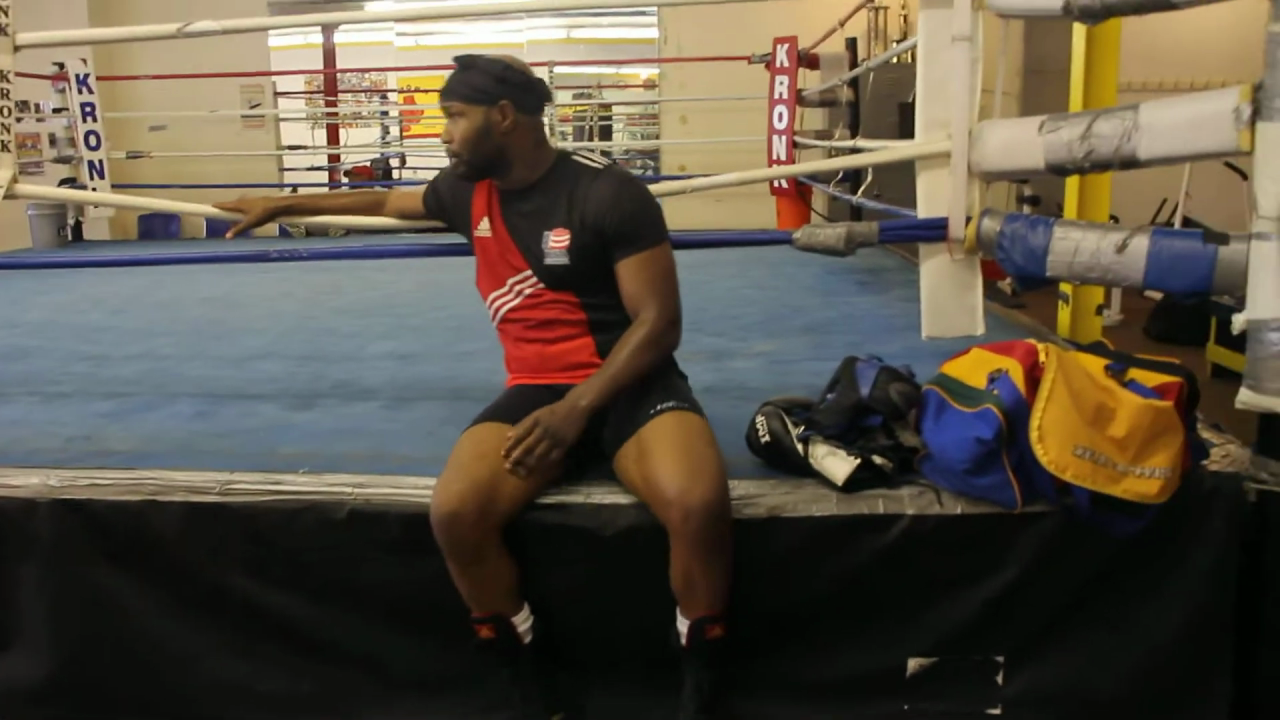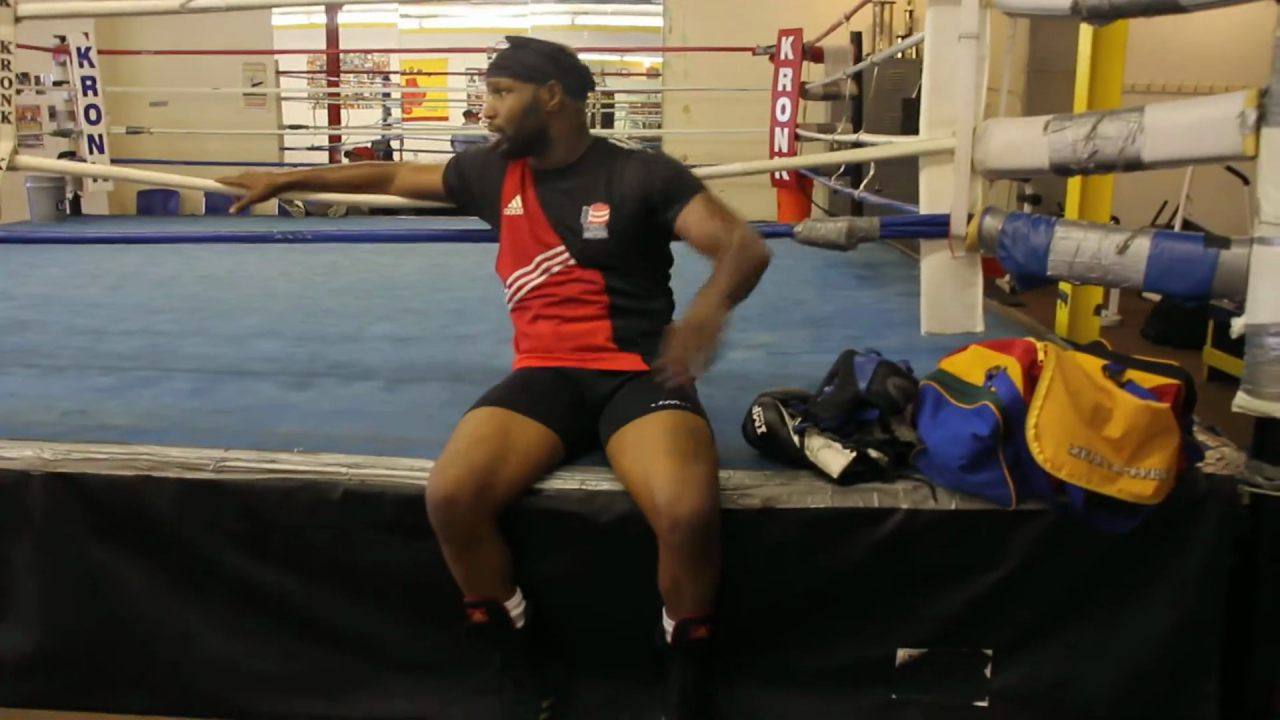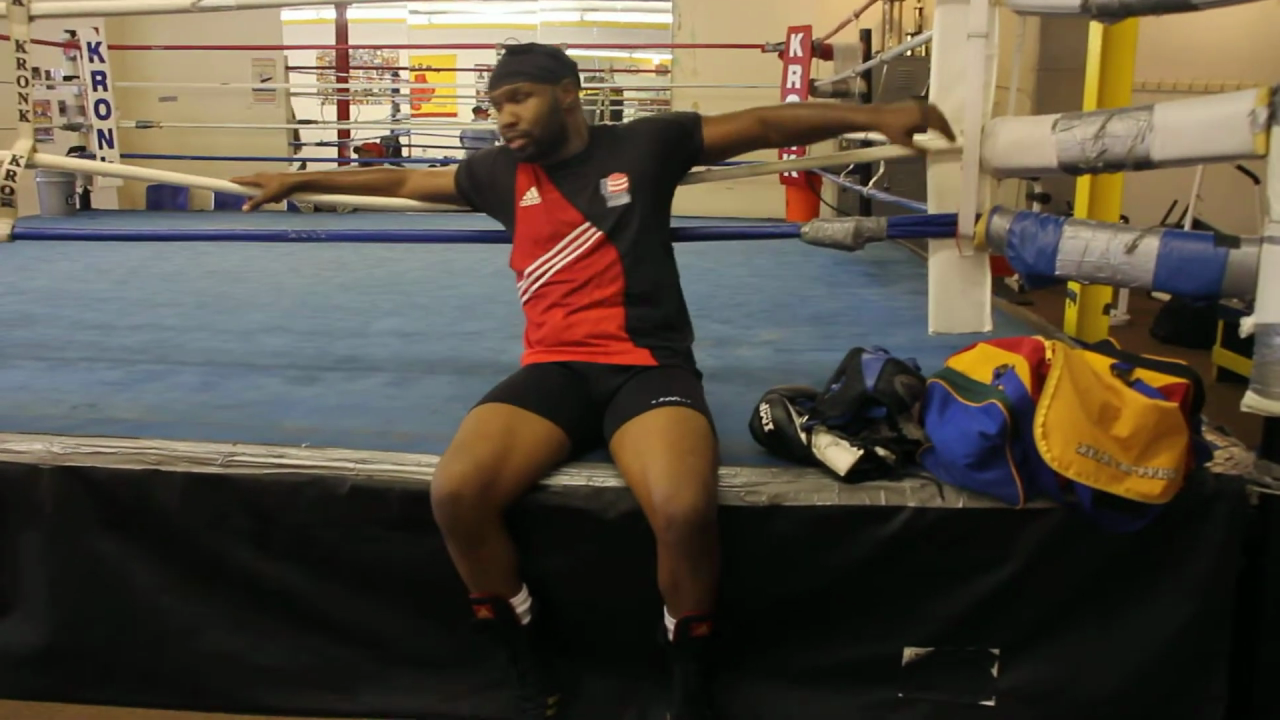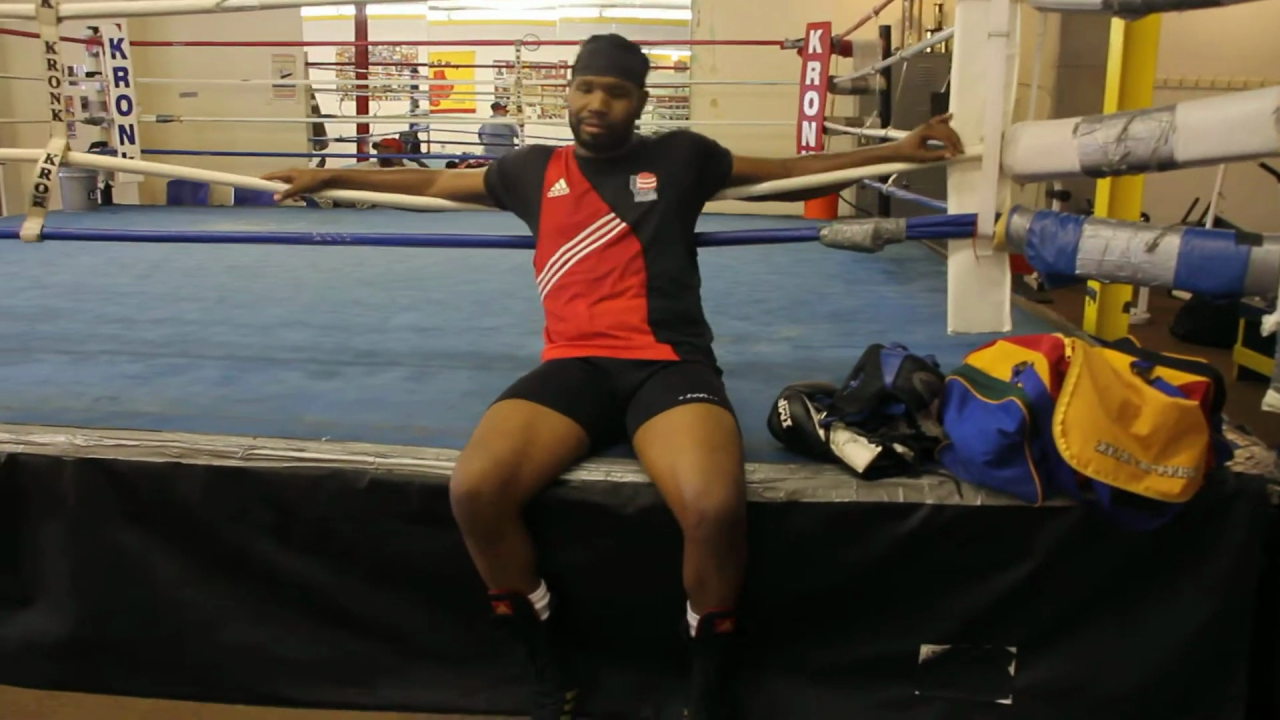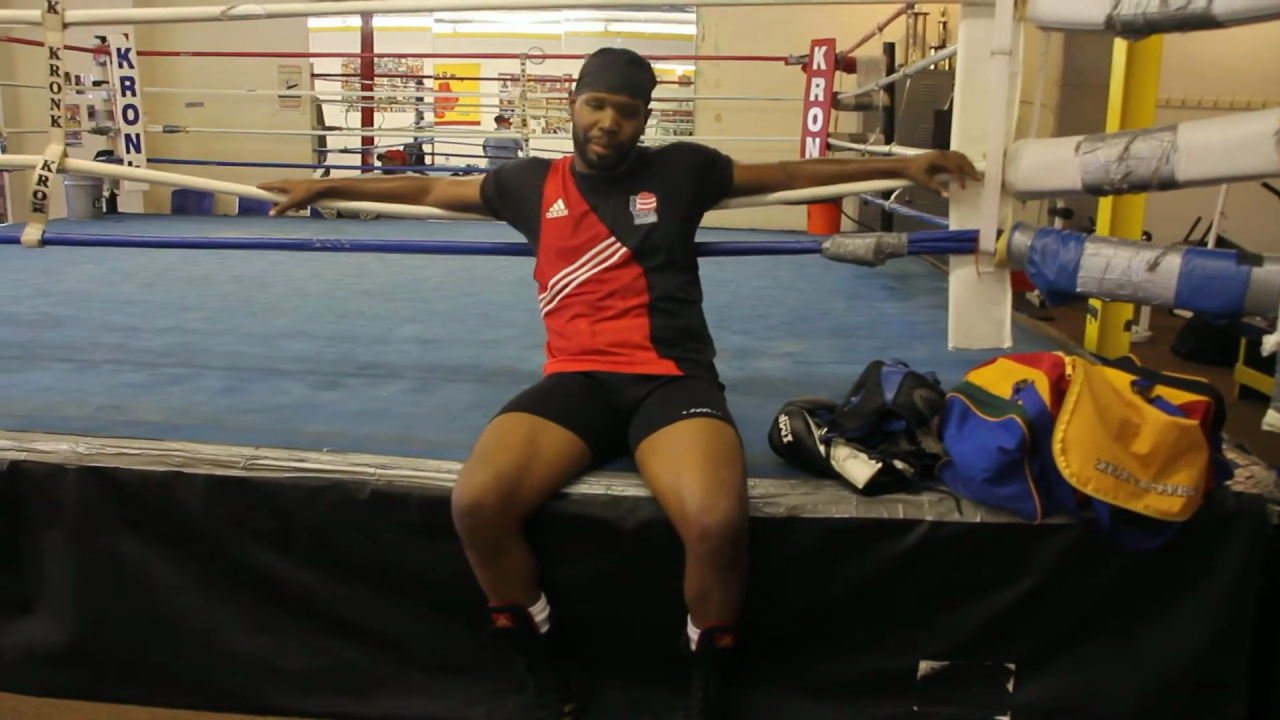
dt=0.4s
person 1, frame 1
left shoulder: (611, 194)
right shoulder: (469, 190)
left elbow: (659, 322)
right elbow: (388, 202)
left wrist: (578, 407)
right wrist: (283, 205)
left hip: (629, 381)
right hip: (536, 388)
left knee: (700, 505)
right knee: (454, 513)
person 1, frame 2
left shoulder: (641, 174)
right shoulder: (495, 171)
left elbow: (744, 246)
right elbow: (396, 177)
left wrist: (709, 307)
right wrist: (287, 180)
left hip: (639, 372)
right hip: (545, 374)
left knee: (685, 515)
right knee: (450, 496)
person 1, frame 3
left shoulder: (645, 144)
right shoulder: (501, 170)
left elbow: (762, 124)
right elbow: (405, 182)
left wrist: (873, 116)
right wrist: (298, 180)
left hip: (648, 365)
right hip: (552, 370)
left knee: (682, 512)
right knee: (454, 494)
person 1, frame 4
left shoulder: (679, 156)
right shoulder: (535, 169)
left elbow: (790, 175)
right elbow: (436, 184)
left wrist: (896, 151)
right wrist: (329, 177)
left hip: (670, 363)
right hip: (574, 365)
left knee: (715, 510)
right knee: (473, 490)
person 1, frame 5
left shoulder: (680, 169)
right shoulder: (533, 182)
left elbow: (788, 174)
right elbow: (430, 191)
left wrist: (901, 165)
right wrist: (324, 187)
left hip: (671, 379)
right hip: (575, 381)
left knee: (717, 524)
right knee: (475, 503)
